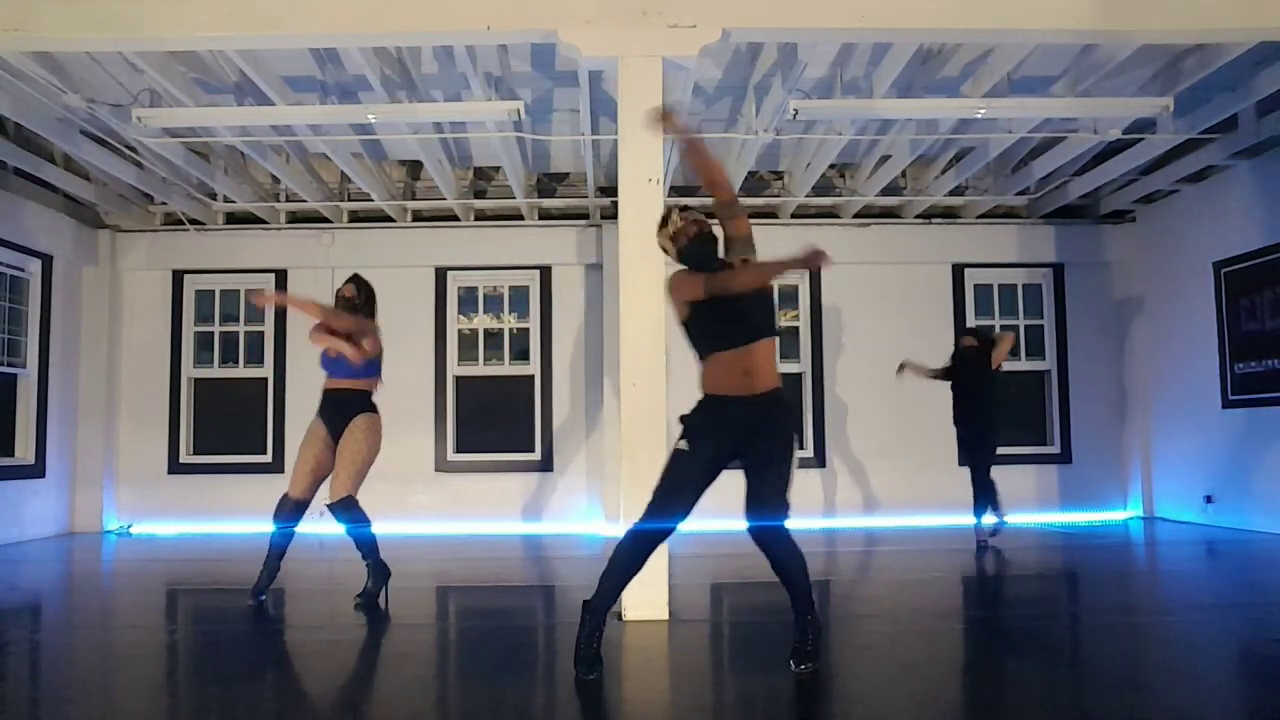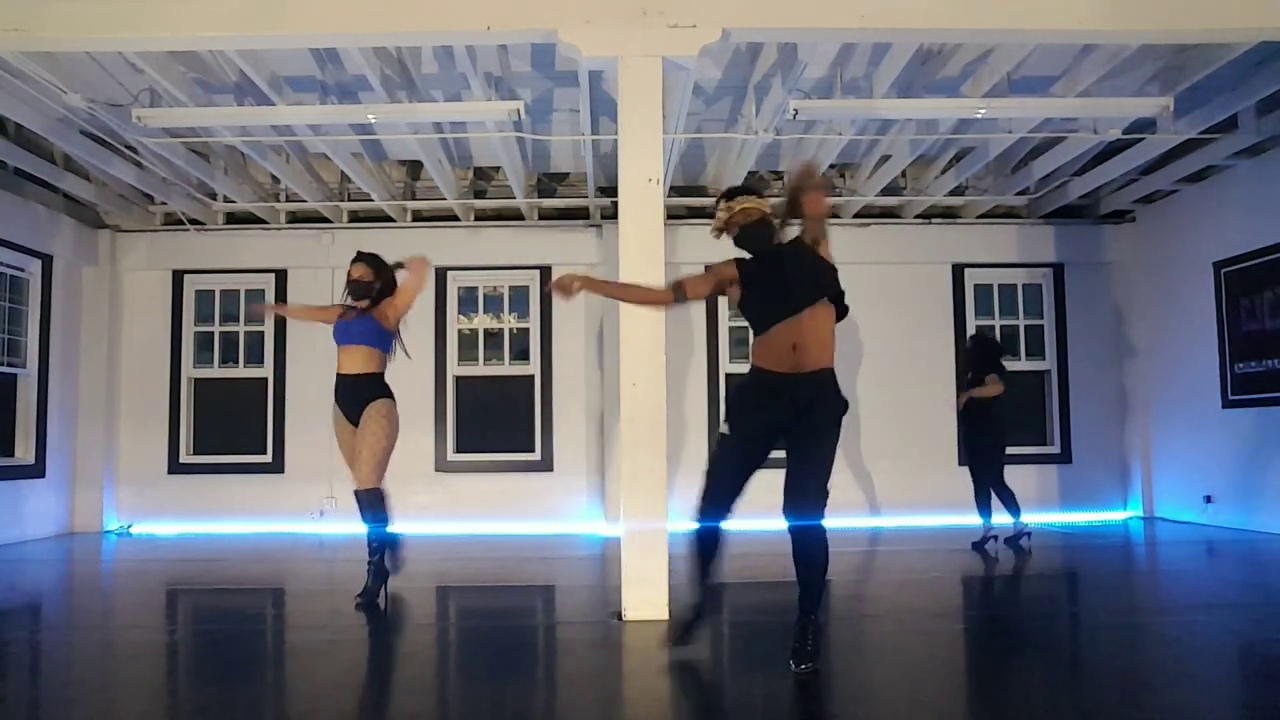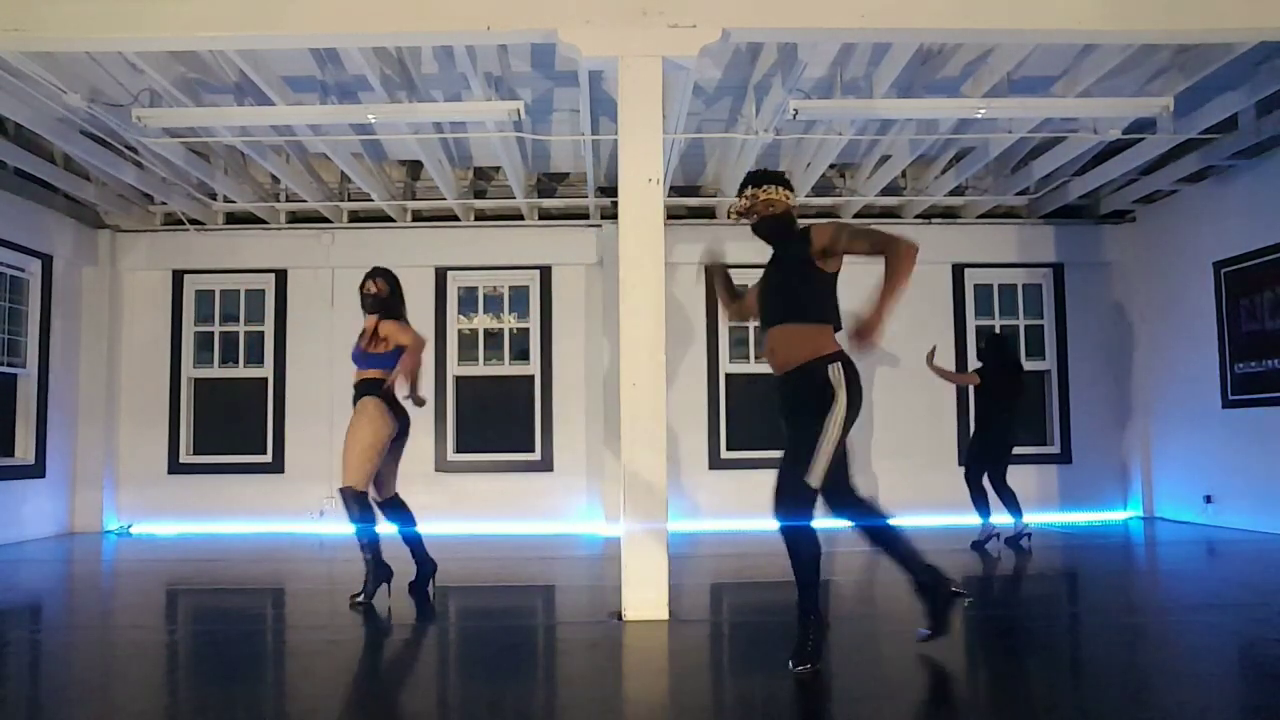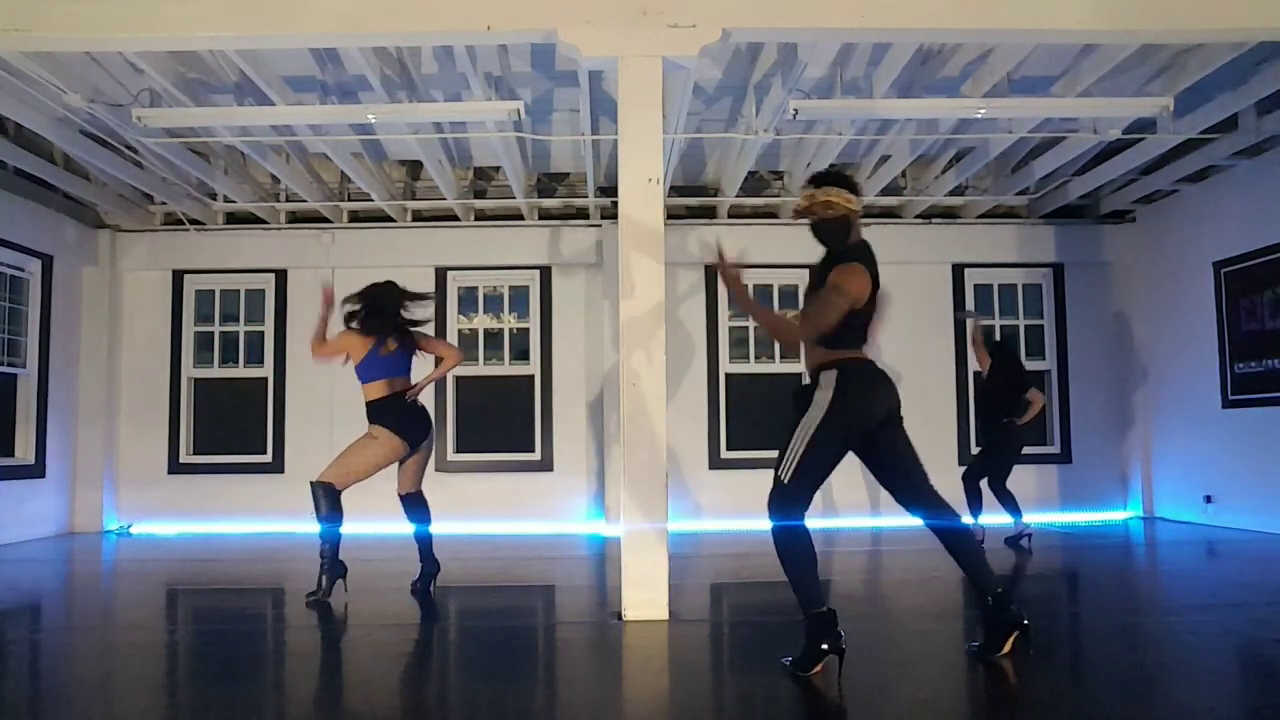
dt=0.3s
person 1, frame 1
left shoulder: (742, 255)
right shoulder: (682, 284)
left elbow: (723, 192)
right elbow: (728, 283)
left wrist: (684, 135)
right wrist: (792, 263)
left hip: (769, 417)
right hip: (715, 418)
left knee: (767, 525)
right knee: (657, 522)
left ankle: (807, 621)
right ankle: (595, 614)
person 1, frame 2
left shoulder: (810, 248)
right shoulder: (734, 273)
right elbow: (662, 295)
right wrist: (590, 284)
left hip: (816, 397)
right hip: (759, 396)
left knee: (803, 513)
right knee: (713, 509)
left ankle: (808, 624)
right ankle: (705, 595)
person 1, frame 3
left shoulder: (819, 239)
right shoulder: (774, 262)
left elbow: (904, 249)
right elbow: (739, 311)
left wrist: (877, 314)
right wrist: (720, 277)
left hip: (828, 381)
right hip: (802, 388)
left knee: (793, 504)
right knee: (842, 499)
left ankle: (810, 625)
right ankle: (932, 583)
person 1, frame 4
left shoulder: (851, 270)
right shoulder: (850, 253)
left elbow: (798, 331)
left wrist: (741, 295)
left hip: (839, 391)
right hip: (869, 392)
left knee: (786, 509)
right knee: (925, 502)
left ankle: (821, 631)
right ankle: (1000, 611)
person 2, frame 1
left shoulder: (365, 330)
right shoulder: (331, 328)
left elbow: (325, 314)
right elbow: (316, 331)
left wrist: (285, 300)
right wrist: (340, 345)
left hip: (360, 417)
right hip: (327, 418)
left knee: (341, 498)
right knee: (295, 497)
left ankle: (376, 571)
right ankle: (268, 574)
person 2, frame 2
left shoulder: (387, 310)
right shoulder: (342, 312)
left elbow: (421, 269)
right elbow: (306, 312)
left wrist: (400, 267)
right wrist: (275, 308)
left hip: (374, 402)
right hip: (344, 401)
left knee: (367, 487)
right knee: (365, 486)
left ankle: (376, 570)
right ankle: (386, 544)
person 2, frame 3
left shoulder: (390, 326)
right shoulder: (370, 327)
left elbow: (416, 343)
left wrist: (405, 372)
right wrist: (416, 389)
left hip: (378, 409)
right hip: (394, 416)
left knee: (351, 489)
right knee: (386, 495)
left ankle: (376, 567)
right ankle: (423, 565)
person 2, frame 4
left shoulder: (353, 338)
right shoulder: (408, 337)
left elbow: (317, 349)
right elbow: (454, 355)
left wrist: (325, 309)
left hip: (389, 431)
right hip: (419, 423)
left knee: (325, 485)
right knee: (411, 492)
left ankle: (330, 566)
right ankle: (427, 567)
person 3, frame 1
left shoulder: (986, 364)
right shoulder: (956, 369)
left elbow: (1009, 338)
right elbow: (930, 373)
left wrist: (989, 338)
right wrist: (909, 366)
left hip: (984, 431)
right hip: (966, 430)
left knee: (980, 477)
right knee: (979, 475)
left ankle: (980, 527)
right ankle: (997, 514)
person 3, frame 2
left shoulder: (989, 370)
right shoulder: (978, 369)
left elbow: (996, 387)
left wrist: (968, 393)
left hip: (985, 433)
right hip: (976, 433)
left knee: (982, 481)
right knee: (995, 481)
left ankle: (988, 528)
right ankle: (1018, 524)
person 3, frame 3
left shoulder: (989, 372)
right shoulder: (1013, 372)
left elbow: (956, 379)
left wrist: (931, 365)
left hip: (989, 434)
right hip: (1006, 433)
left knee: (973, 478)
right knee: (998, 480)
left ankle: (987, 526)
right ankle: (1020, 524)
person 3, frame 4
left shoulder: (993, 374)
right shoulder: (1016, 380)
left elbow: (977, 346)
right elbow: (1039, 399)
left wrist: (975, 321)
right wrist: (1020, 419)
left hip: (999, 439)
right hip: (1012, 438)
left knee: (970, 477)
right knee: (996, 483)
left ankle: (977, 528)
right ankle: (1020, 526)
